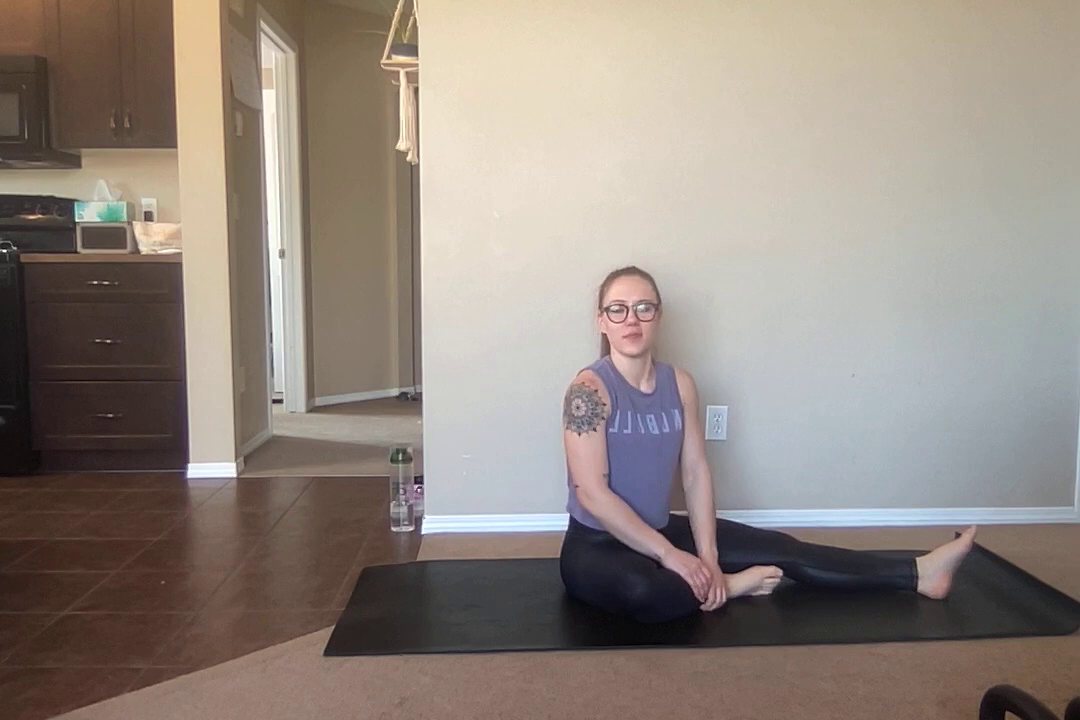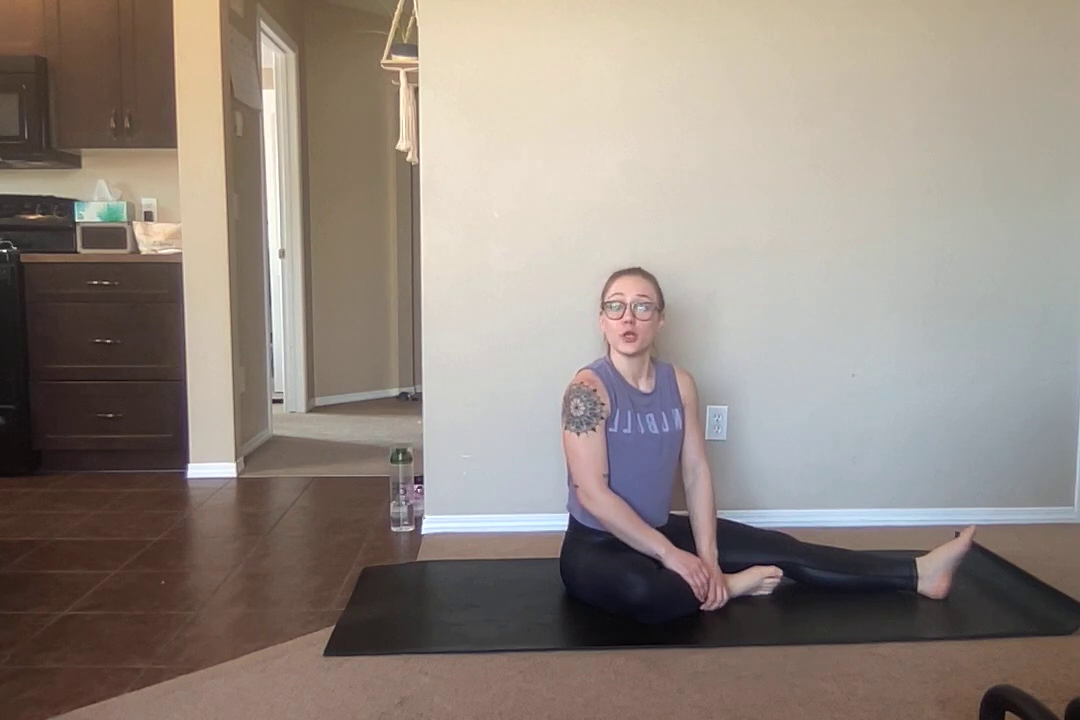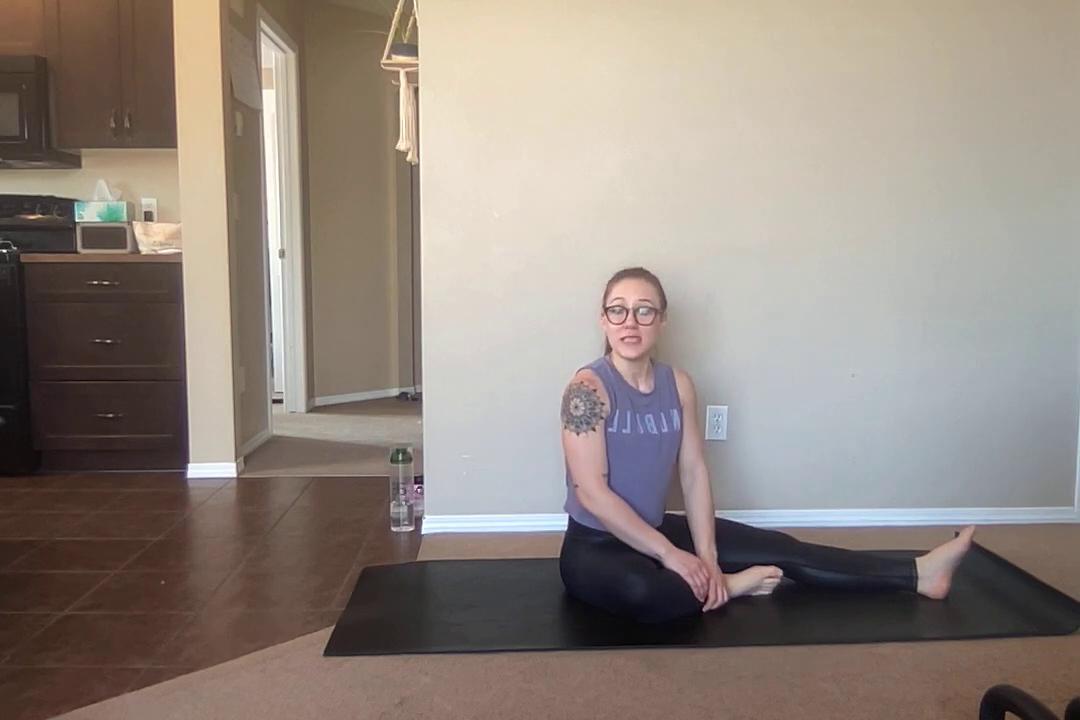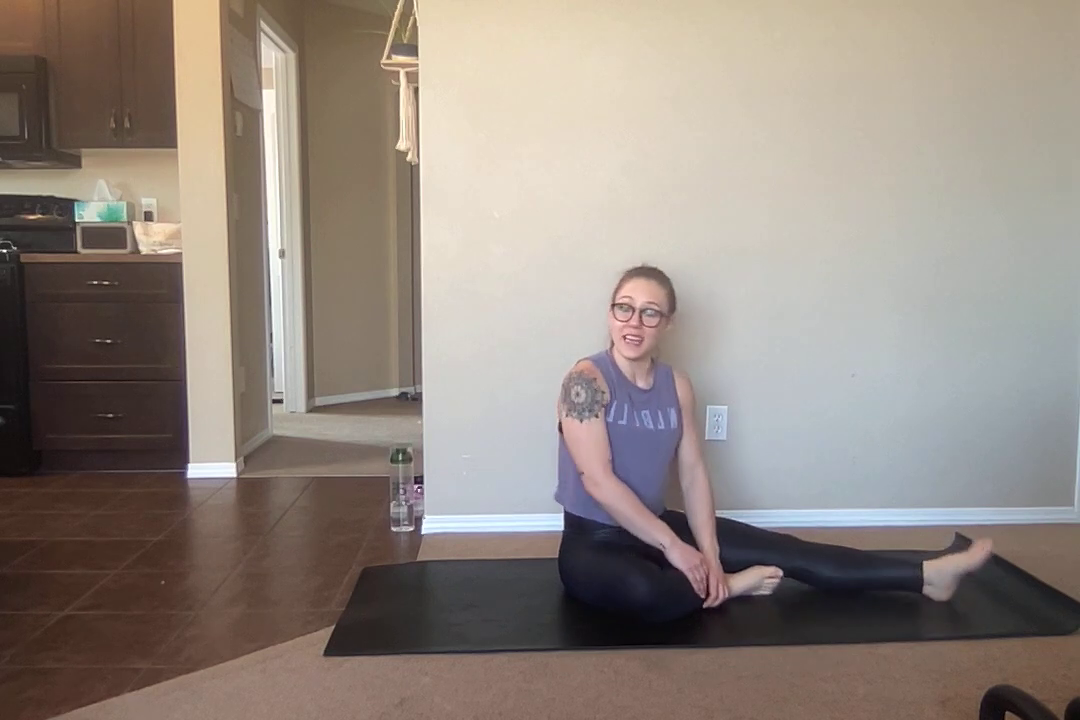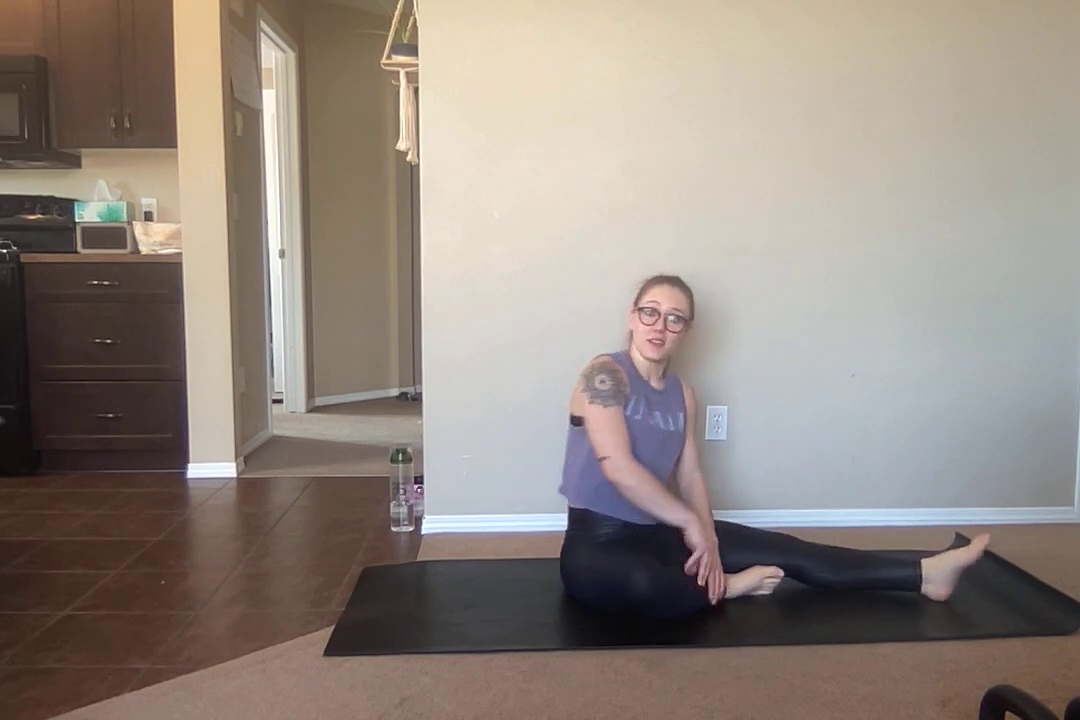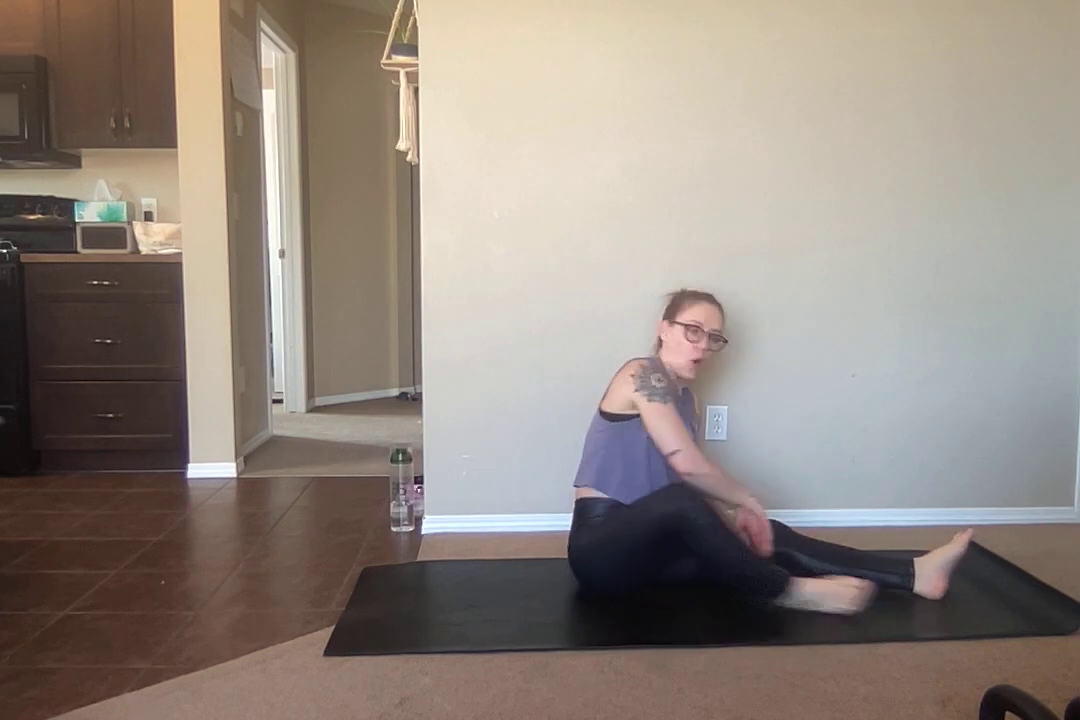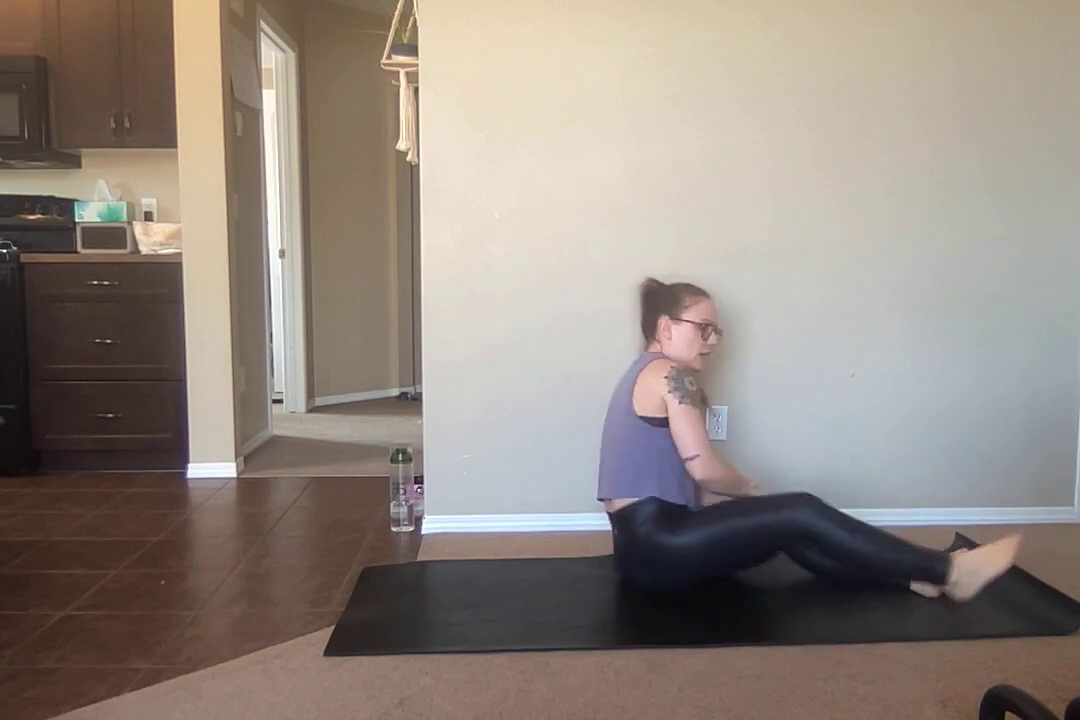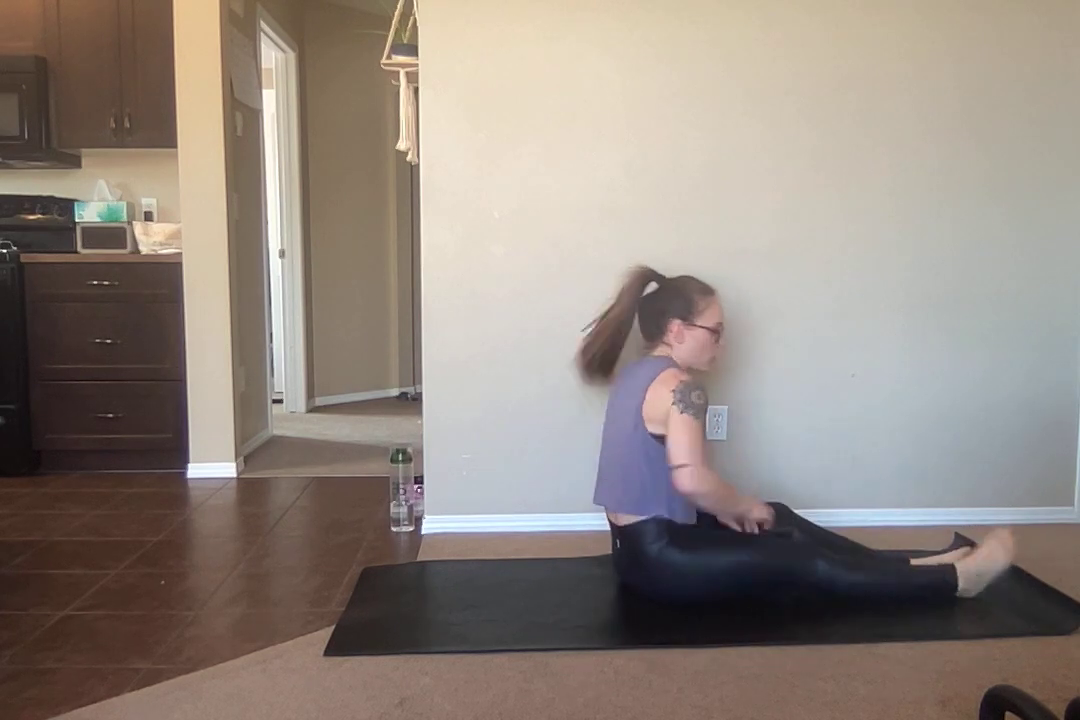
dt=0.3s
person 1, frame 1
left shoulder: (679, 384)
right shoulder: (590, 389)
left elbow: (696, 472)
right elbow: (592, 494)
left wrist: (708, 556)
right wrist: (669, 555)
left hip: (658, 531)
right hip: (596, 547)
left knee: (776, 547)
right knee: (642, 590)
left ankle: (919, 574)
right ankle: (727, 586)
person 1, frame 2
left shoulder: (679, 383)
right shoulder: (589, 388)
left elbow: (696, 472)
right elbow: (593, 494)
left wrist: (708, 556)
right wrist: (669, 555)
left hip: (656, 531)
right hip: (596, 548)
left knee: (777, 548)
right knee: (641, 590)
left ankle: (918, 574)
right ankle: (726, 585)
person 1, frame 3
left shoulder: (677, 385)
right shoulder: (588, 388)
left elbow: (694, 473)
right elbow: (592, 494)
left wrist: (708, 557)
right wrist: (669, 555)
left hip: (654, 530)
right hip: (595, 547)
left knee: (776, 548)
right knee: (642, 590)
left ankle: (919, 573)
right ankle: (727, 585)
person 1, frame 4
left shoulder: (676, 386)
right shoulder: (587, 379)
left elbow: (693, 474)
right elbow: (599, 482)
left wrist: (709, 553)
right wrist: (674, 547)
left hip: (652, 527)
right hip: (592, 545)
left knee: (778, 548)
right knee: (644, 592)
left ankle: (924, 576)
right ankle: (724, 586)
person 1, frame 5
left shoulder: (682, 395)
right shoulder: (604, 375)
left elbow: (689, 477)
right elbow: (618, 469)
left wrist: (702, 534)
right wrist: (693, 525)
left hip: (651, 534)
right hip: (594, 547)
left knee: (777, 548)
right knee: (643, 588)
left ankle: (923, 575)
right ankle: (722, 586)
person 1, frame 6
left shoulder: (686, 400)
right shoulder: (642, 375)
left elbow: (695, 480)
right elbow: (688, 466)
left wrist: (730, 516)
right wrist: (747, 502)
left hip: (652, 539)
right hip: (601, 544)
left knee: (769, 536)
right knee: (677, 502)
left ankle: (914, 574)
right ankle: (790, 591)
person 1, frame 7
left shoulder: (642, 375)
right shoulder: (670, 375)
right elbow: (703, 466)
left wrist: (732, 502)
right wrist: (749, 489)
left hip: (640, 543)
right hip: (656, 546)
left knee: (777, 522)
right knee: (800, 512)
left ankle: (910, 573)
right ankle: (950, 572)
person 1, frame 8
left shoulder: (635, 375)
right shoulder: (678, 385)
right elbow: (690, 479)
left wrist: (728, 509)
right wrist: (745, 505)
left hip: (639, 548)
right hip: (660, 560)
left knee: (778, 521)
right knee: (807, 563)
left ankle: (909, 572)
right ankle: (954, 580)
